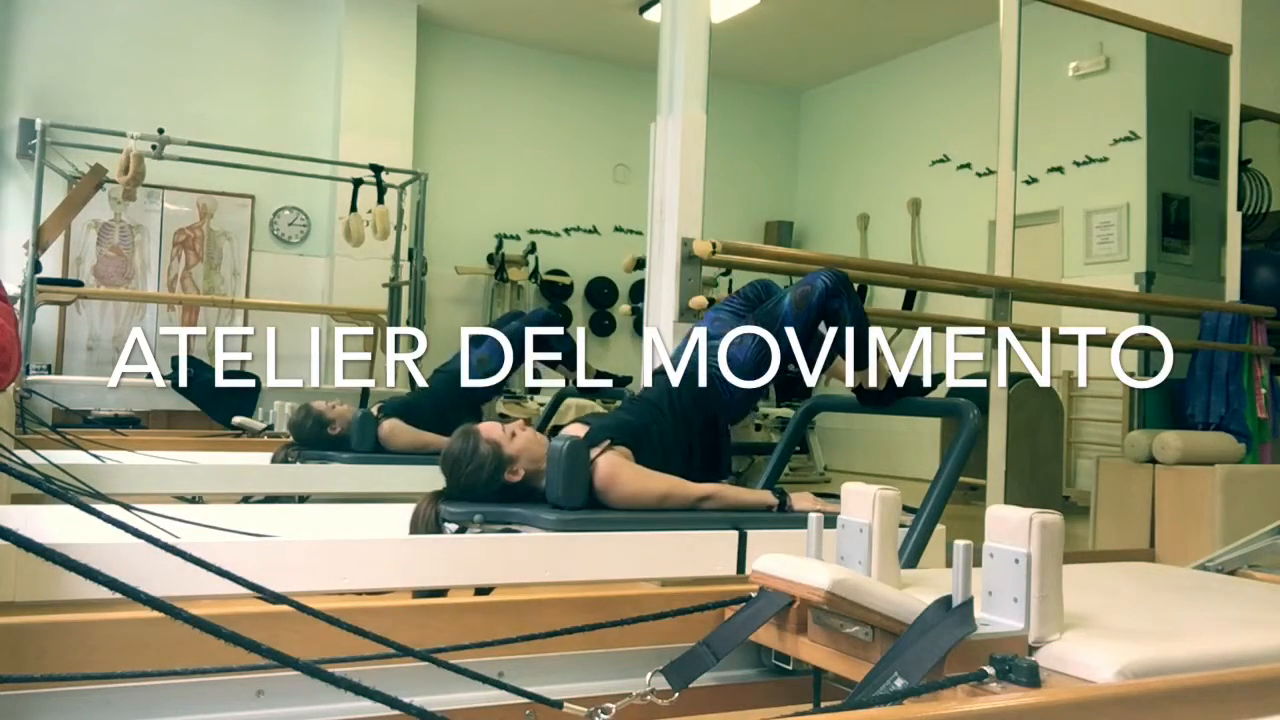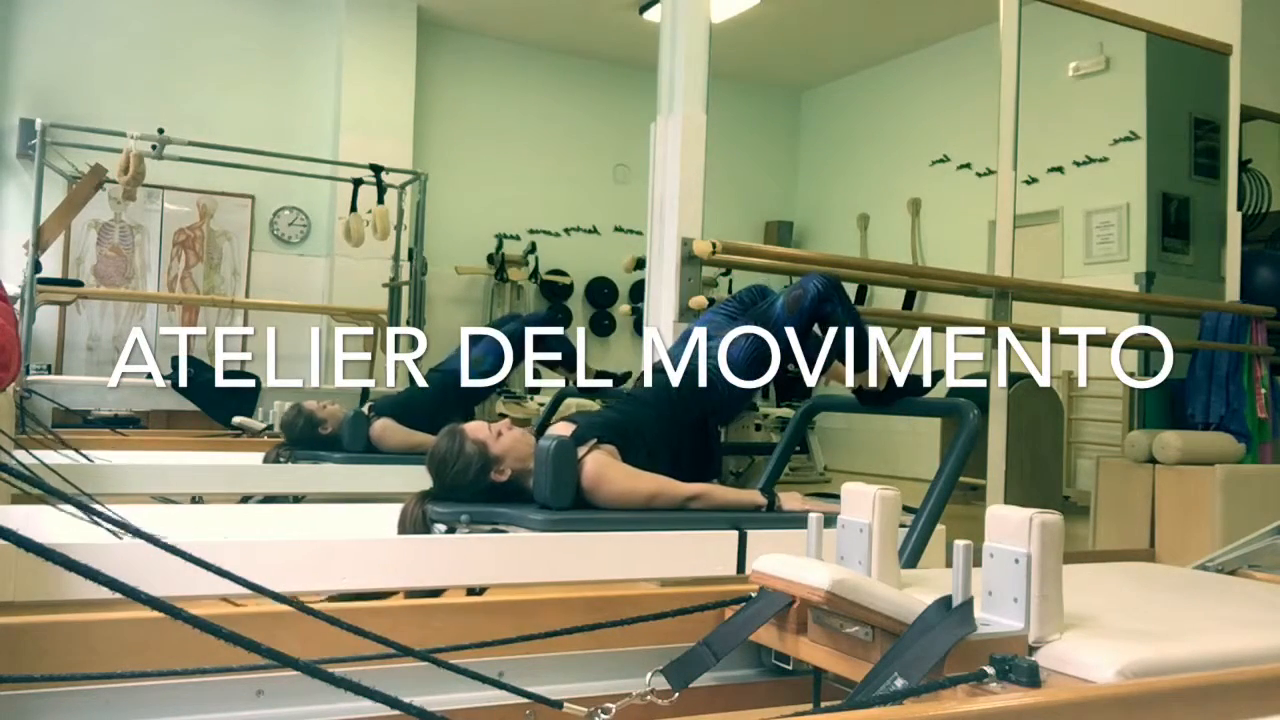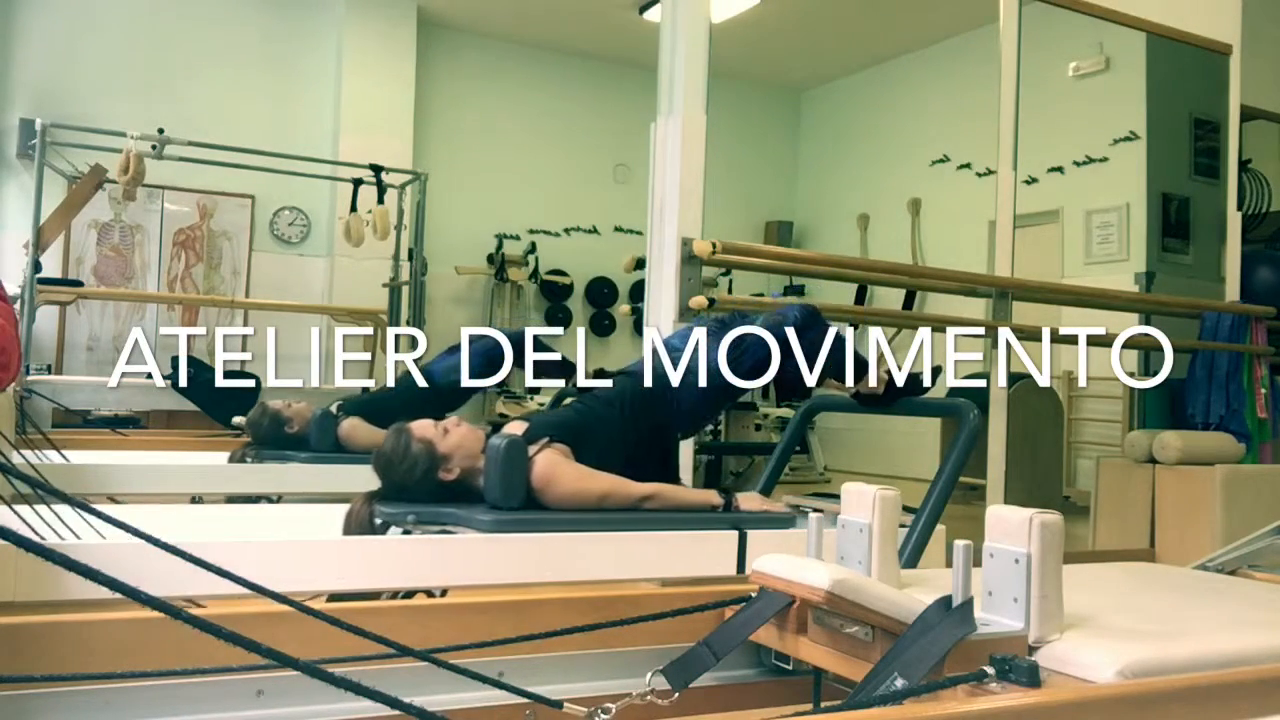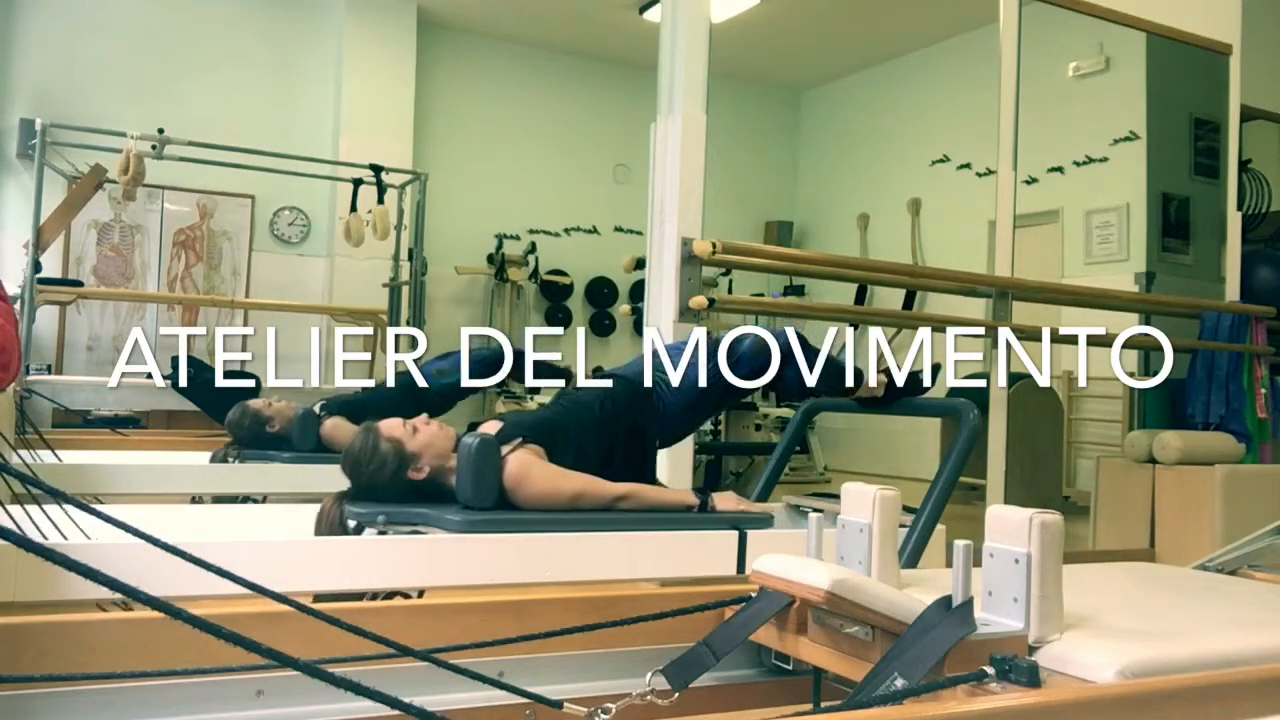
dt=0.5s
person 1, frame 1
right shoulder: (603, 477)
right elbow: (701, 496)
right wrist: (786, 501)
left hip: (680, 382)
right hip: (714, 391)
left knee: (765, 293)
right knee: (827, 286)
left ankle: (856, 380)
right ankle: (874, 383)
person 1, frame 2
right shoulder: (590, 477)
right elbow: (688, 495)
right wrist: (775, 502)
left hip: (667, 384)
left knee: (759, 298)
right knee: (816, 292)
left ankle: (846, 378)
right ankle: (873, 382)
person 1, frame 3
right shoulder: (543, 477)
right elbow: (644, 495)
right wrist: (732, 500)
left hip: (631, 388)
left knee: (739, 324)
right knee: (793, 323)
left ankle: (850, 384)
right ankle: (873, 384)
person 1, frame 4
right shoulder: (513, 478)
right elbow: (618, 495)
right wrist: (707, 502)
left hip: (613, 394)
right hip: (643, 408)
left knee: (759, 348)
right knee: (769, 349)
left ankle: (863, 384)
right ankle: (874, 387)
person 2, frame 1
right shoulder: (387, 433)
right elbow: (451, 445)
left hip: (448, 383)
right hip: (466, 388)
left knee: (518, 319)
right knee: (542, 320)
left ankle: (582, 376)
right ankle: (591, 379)
person 2, frame 2
left shoulder: (355, 424)
right shoulder: (378, 433)
left hip: (441, 382)
left knee: (514, 322)
right knee: (537, 325)
left ankle: (580, 375)
right ankle: (592, 378)
person 2, frame 3
right shoulder: (345, 432)
left hip: (417, 383)
left knee: (493, 341)
right knee: (512, 342)
left ankle: (566, 375)
right ankle: (577, 378)
person 2, frame 4
right shoulder: (326, 431)
left hip: (406, 387)
right hip: (419, 394)
left knee: (486, 353)
right knee: (499, 356)
left ankle: (562, 379)
right ankle: (572, 381)
